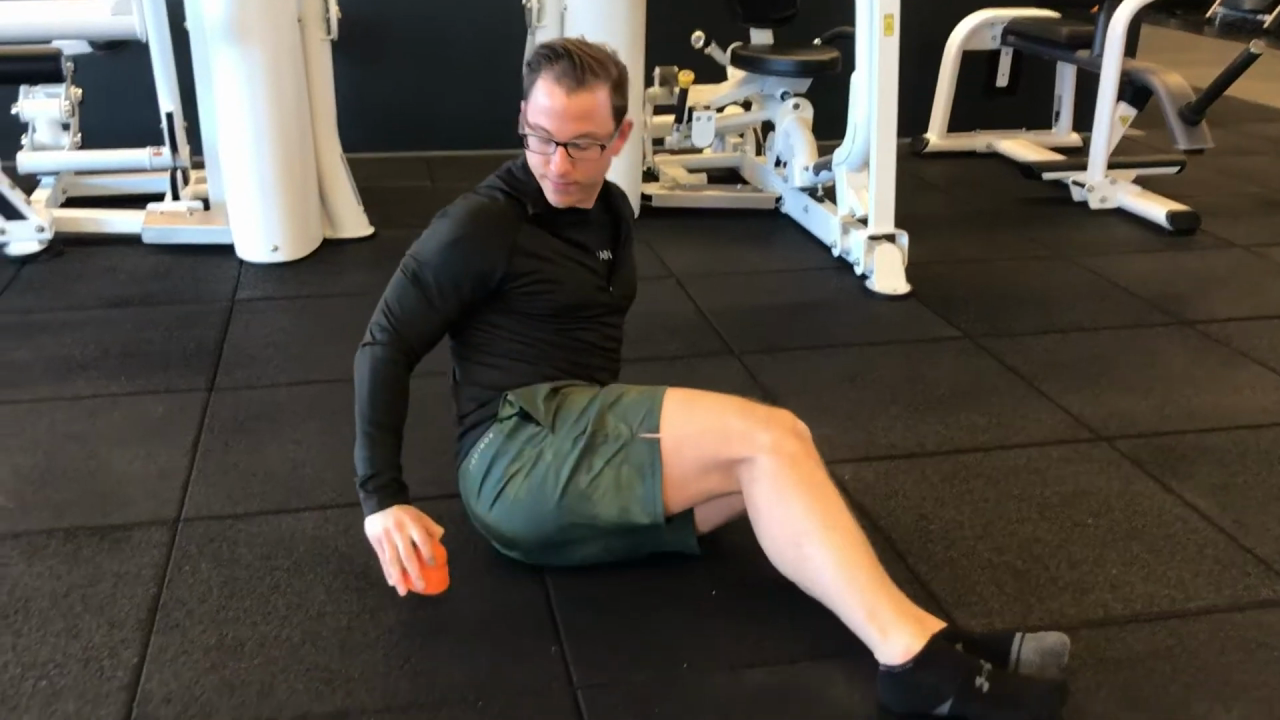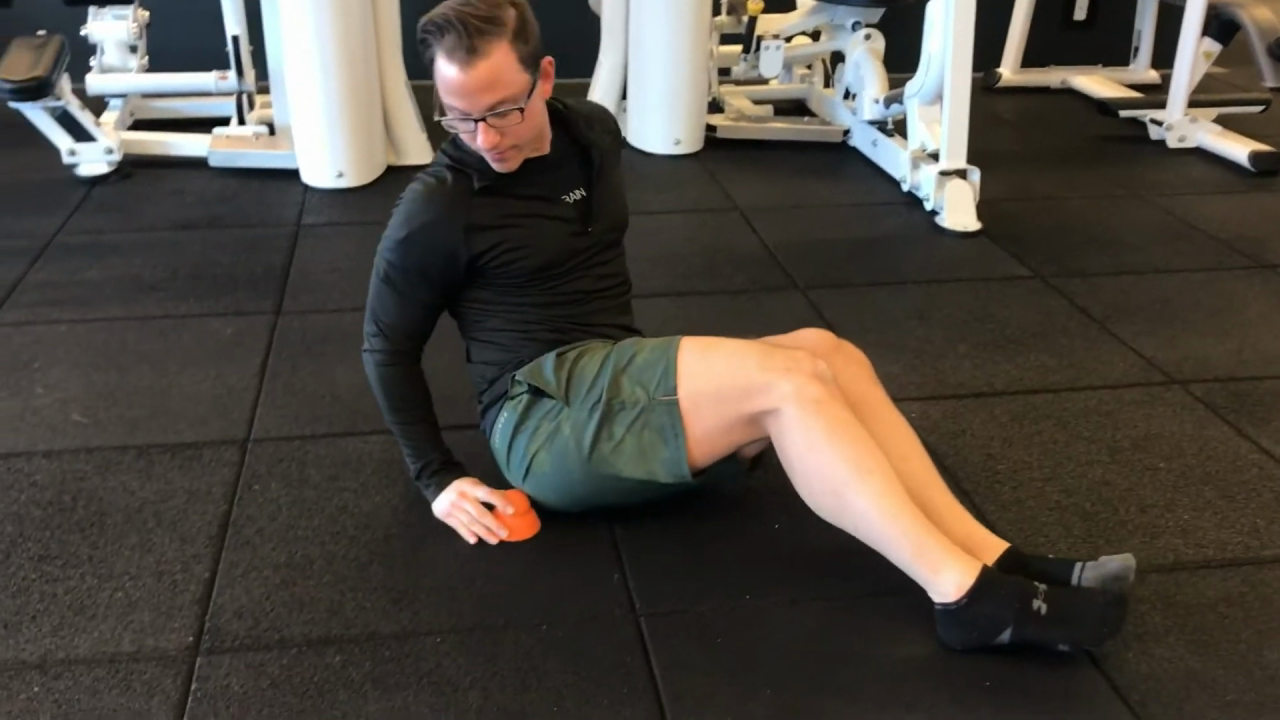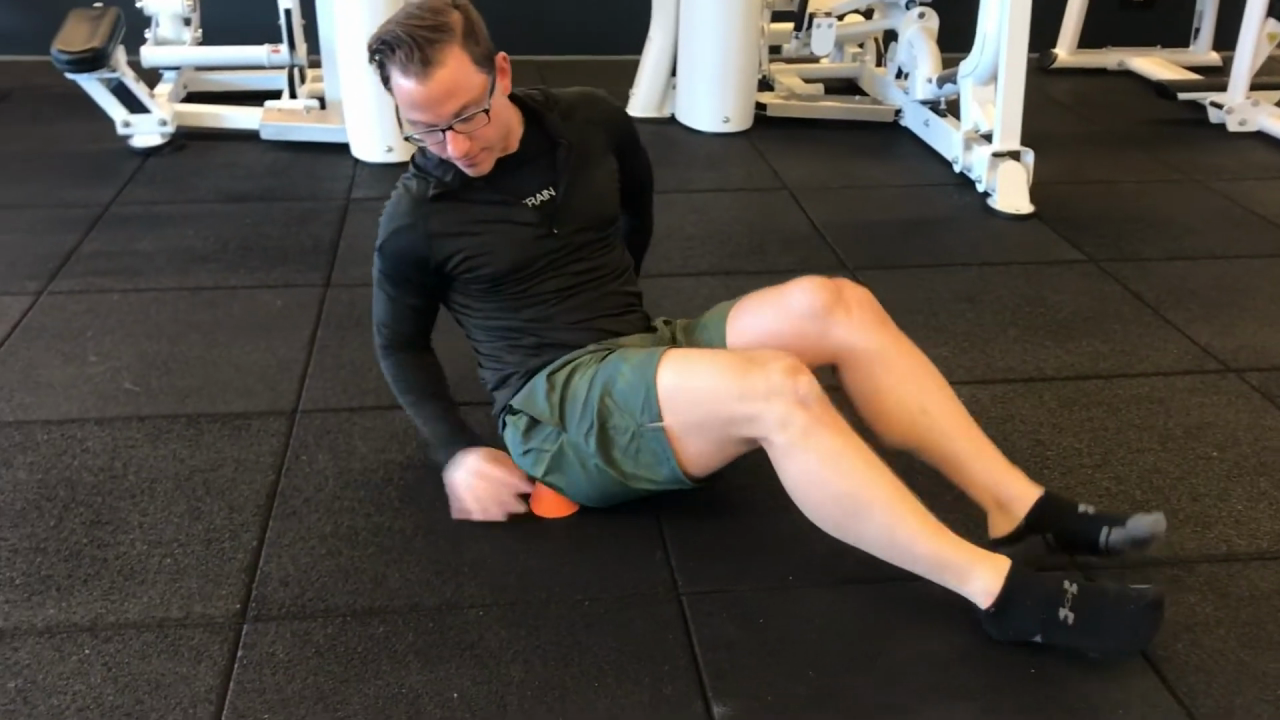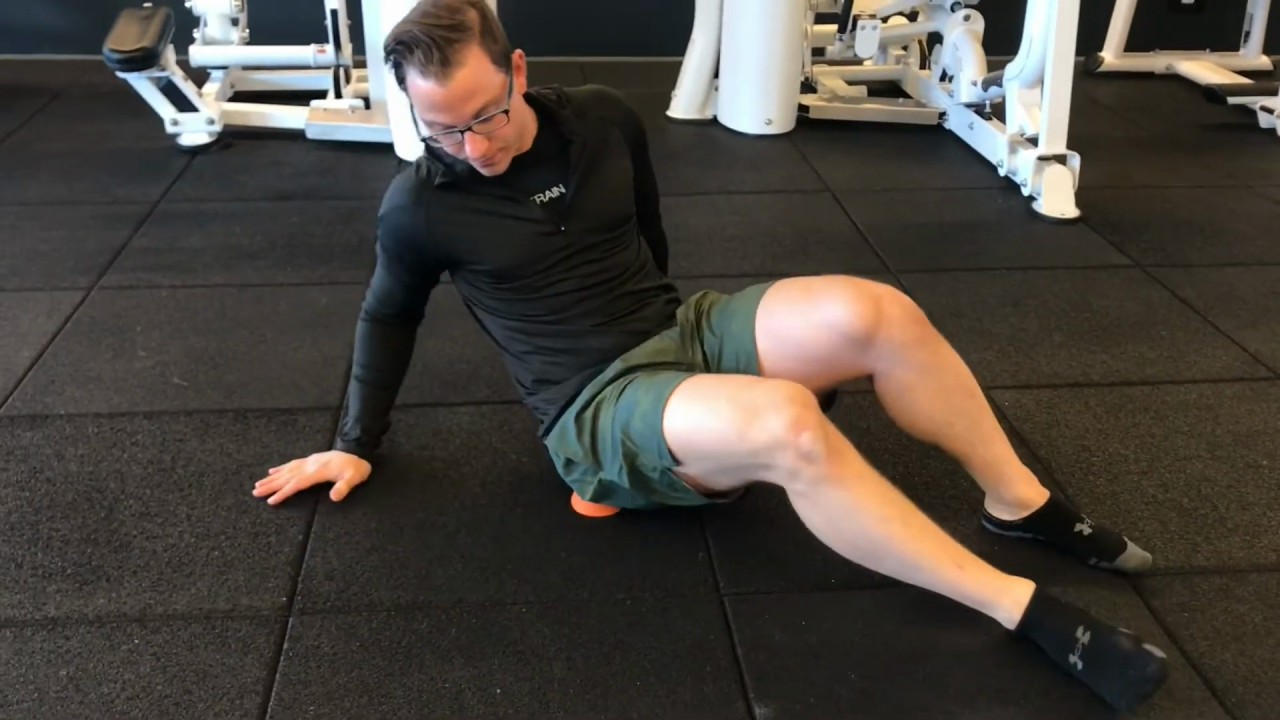
dt=0.7s
person 1, frame 1
left shoulder: (610, 211)
right shoulder: (479, 226)
right elbow: (384, 349)
left wrist: (621, 426)
right wrist: (382, 497)
left hip: (580, 465)
right hip: (518, 458)
left knee: (779, 448)
right knee: (767, 438)
left ankle: (926, 640)
right ankle: (914, 660)
person 1, frame 2
left shoulder: (592, 132)
right shoulder: (436, 209)
right elbow: (387, 348)
right wrist: (438, 479)
left hip: (618, 393)
right hip: (545, 416)
left knee: (828, 356)
right knee: (790, 380)
left ankle: (991, 560)
right ankle: (968, 594)
person 1, frame 3
left shoulder: (588, 124)
right shoulder: (416, 219)
right elbow: (398, 339)
right wrist: (458, 448)
left hip: (650, 353)
right hip: (561, 417)
left knee: (832, 303)
right knee: (779, 386)
left ankle: (1021, 512)
right ankle: (998, 592)
person 1, frame 4
left shoulder: (601, 120)
right shoulder: (420, 207)
right elbow: (388, 319)
right wrist: (356, 446)
left hip: (687, 329)
right hip: (598, 412)
left knee: (874, 314)
right knee: (786, 424)
left ankle: (1023, 505)
right ankle: (1026, 610)
